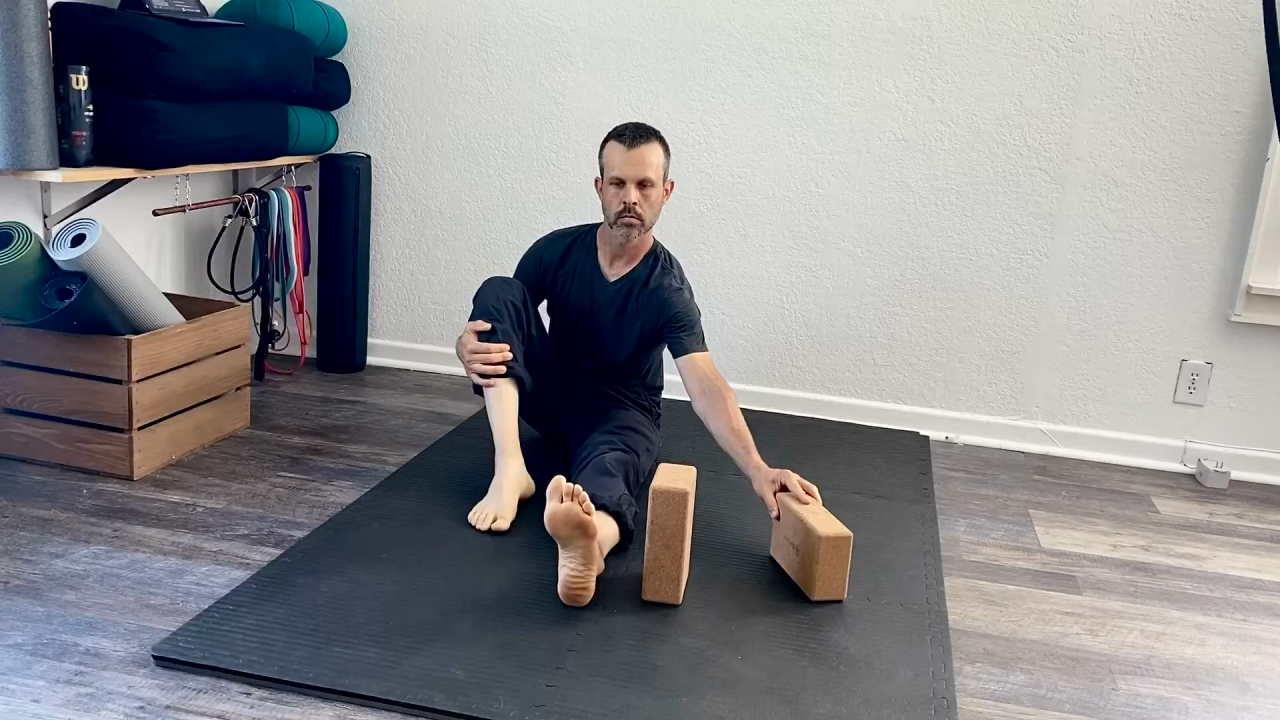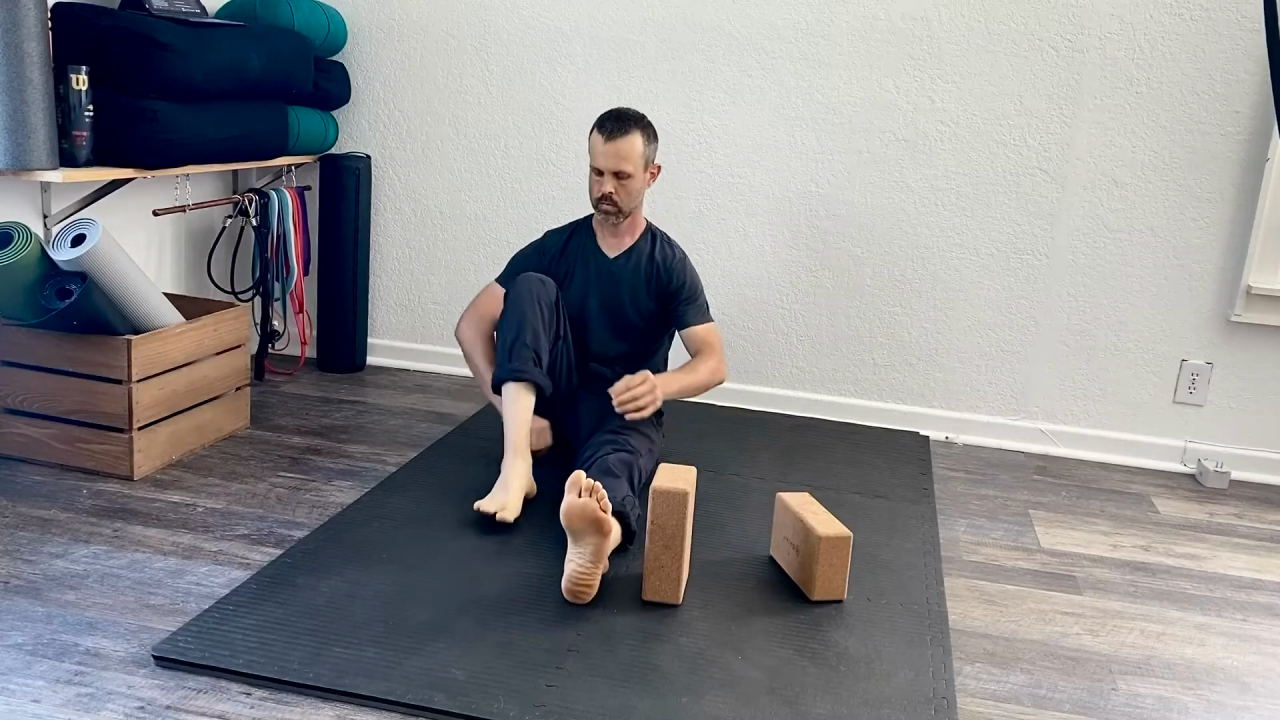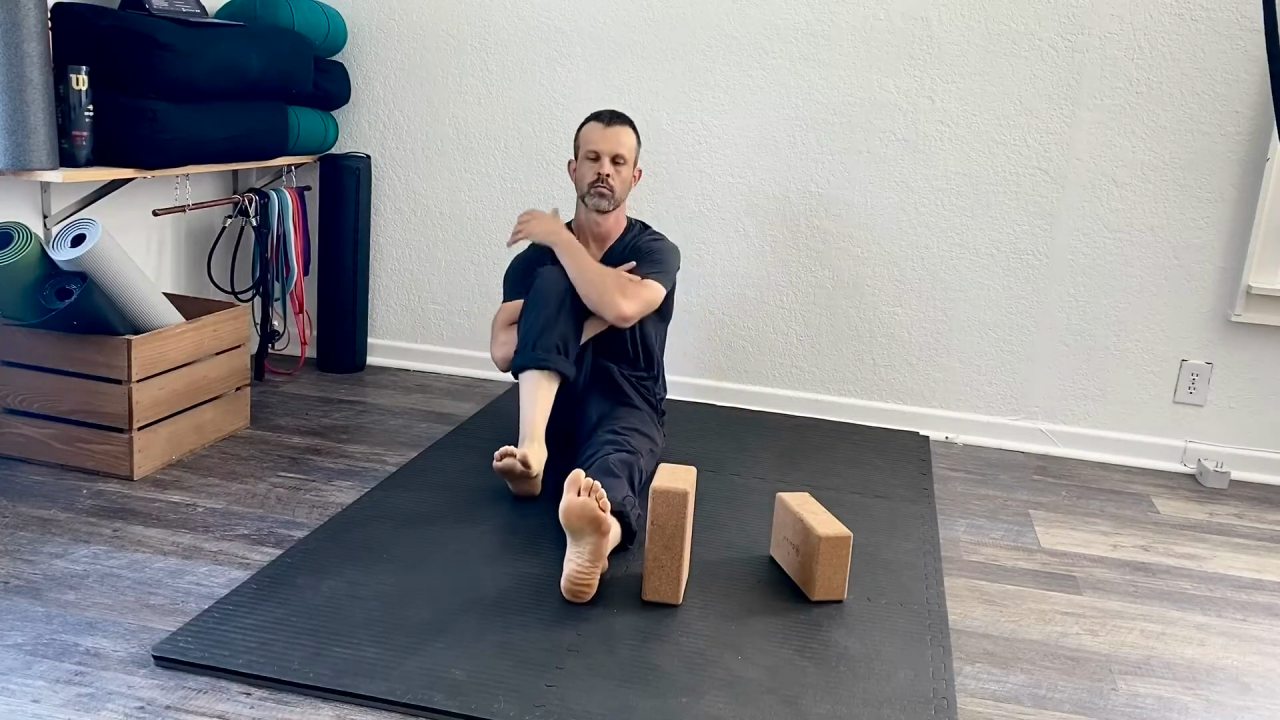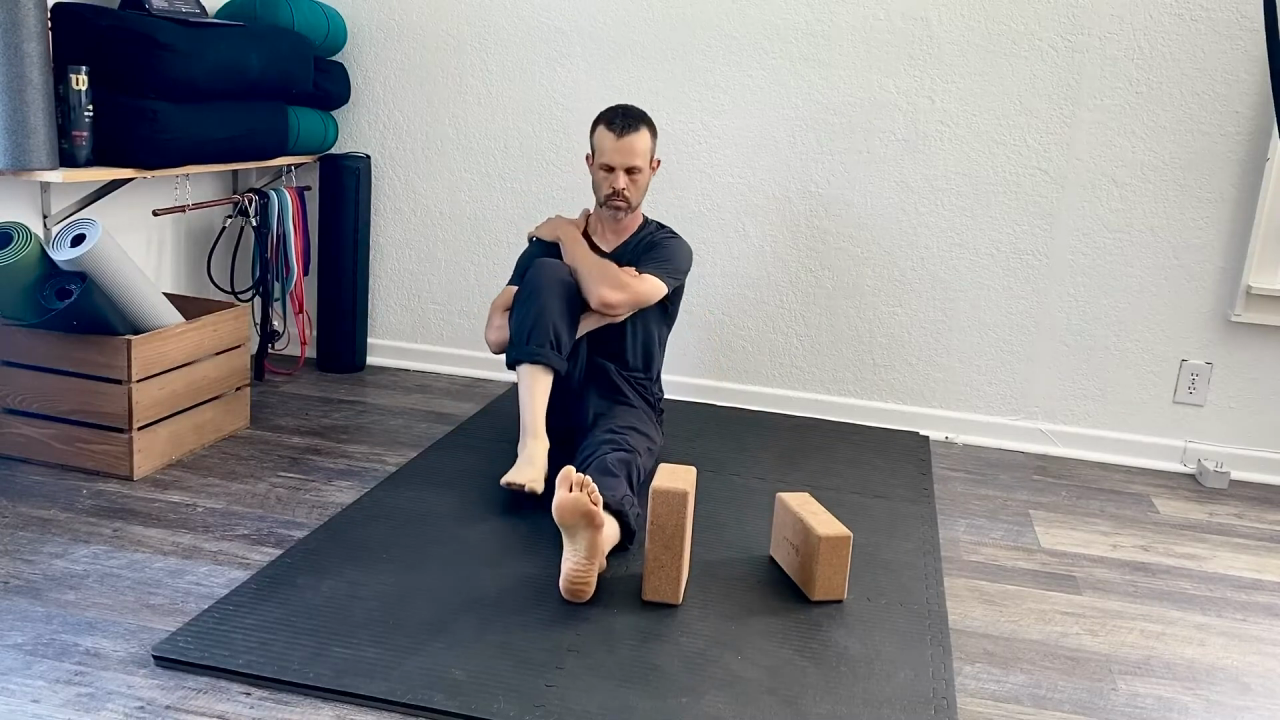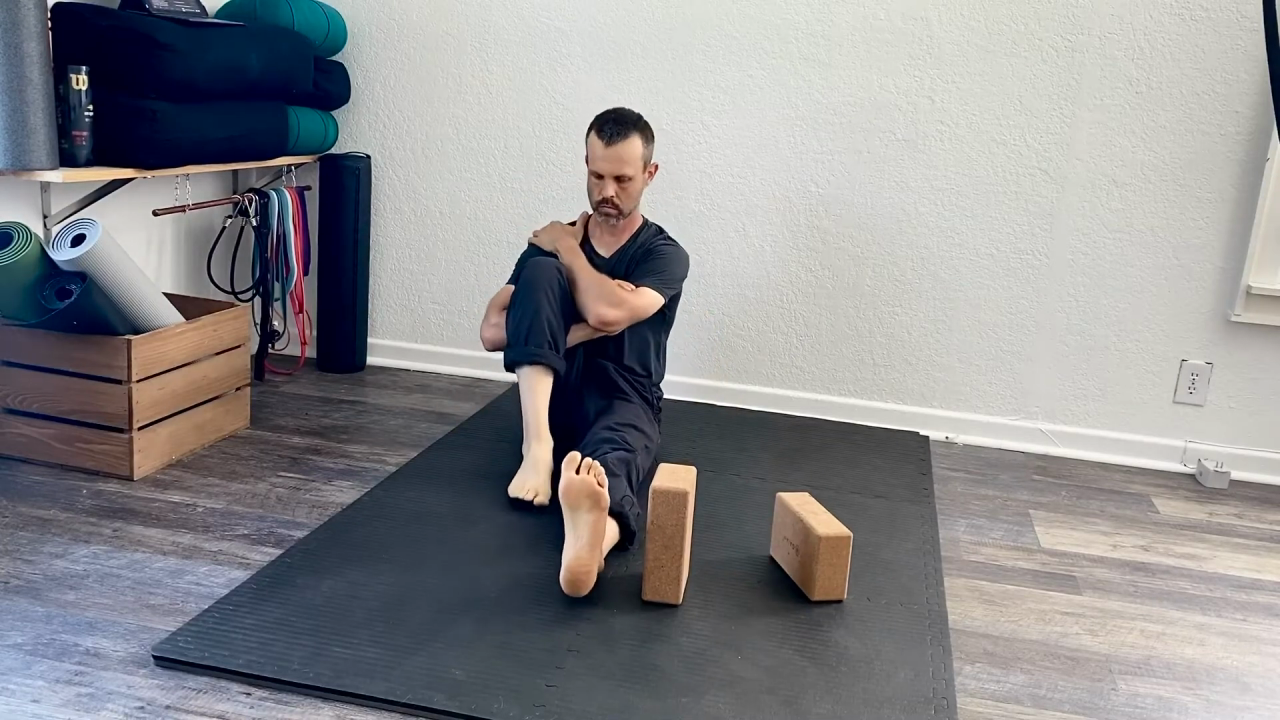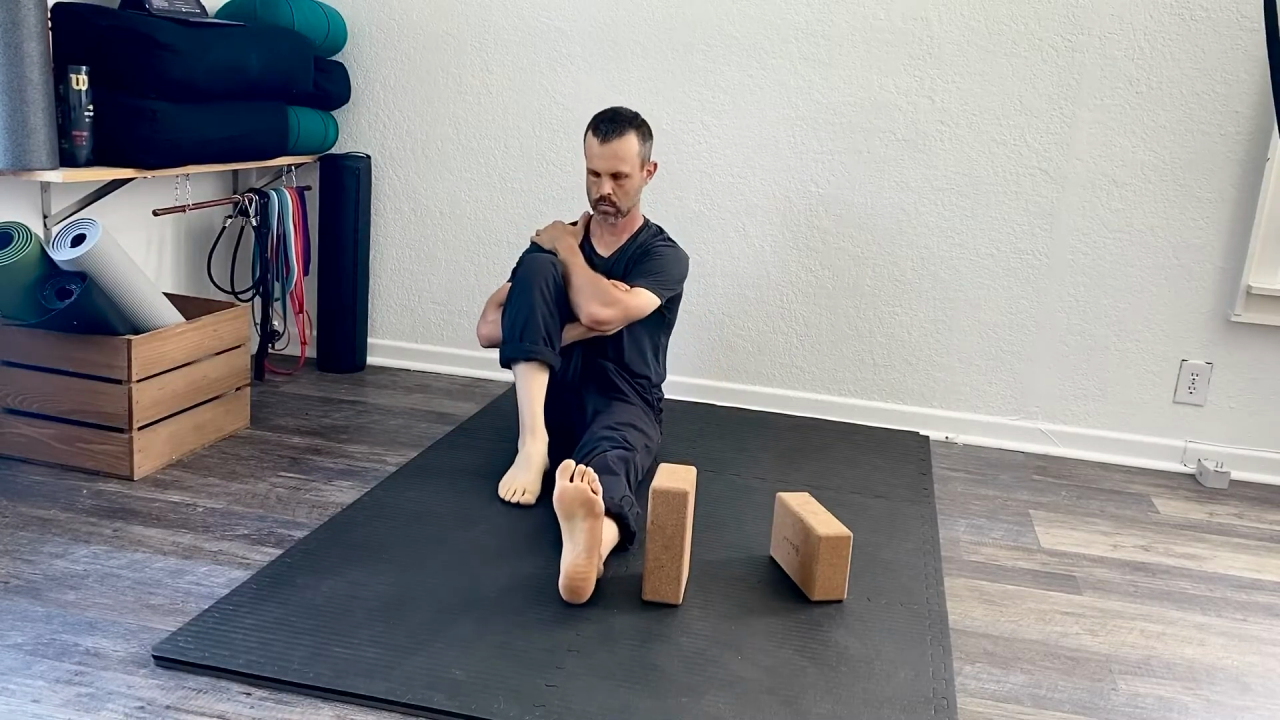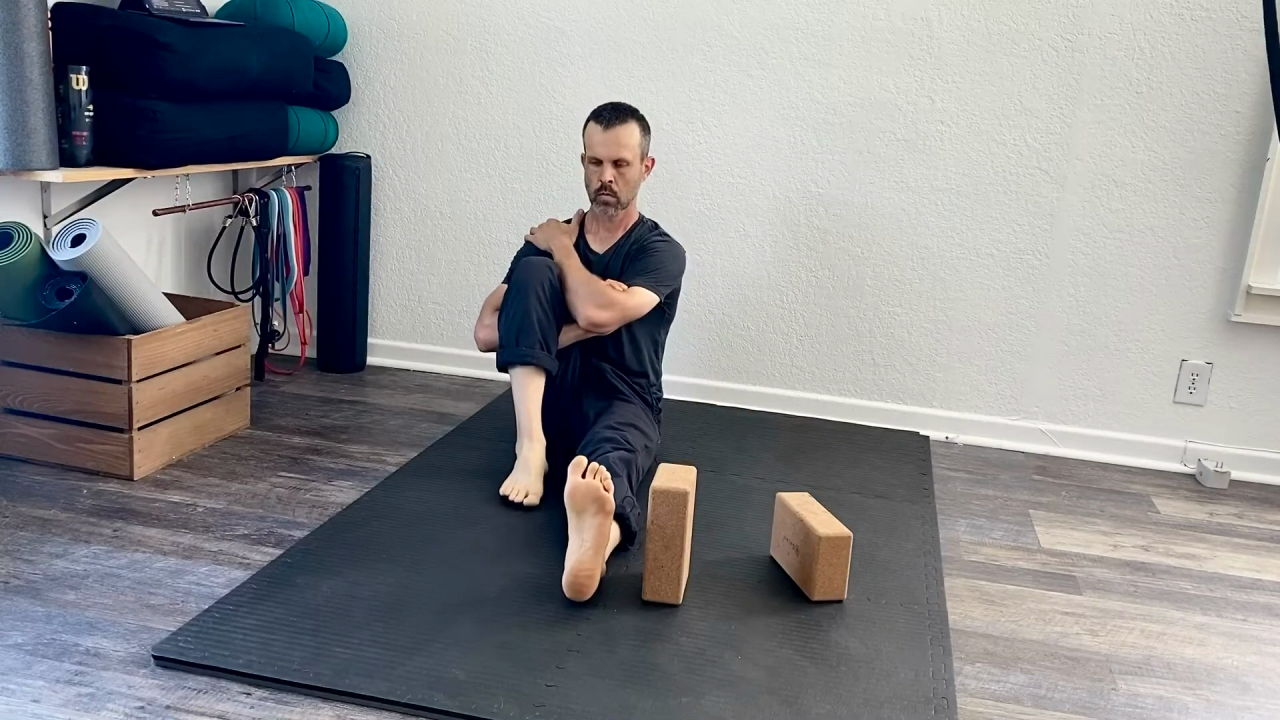
dt=0.7s
person 1, frame 1
left shoulder: (667, 288)
right shoulder: (556, 251)
left elbow: (706, 385)
right elbow: (499, 316)
left wrist: (755, 467)
right wrist: (471, 347)
left hip: (621, 408)
right hip: (551, 391)
left knee: (608, 468)
right knee: (497, 292)
left ankle: (586, 543)
right ankle: (510, 469)
person 1, frame 2
left shoulder: (669, 264)
right shoulder: (555, 247)
left elbow: (713, 361)
right elbow: (472, 324)
left wrist: (661, 385)
right wrist: (511, 408)
left hip: (624, 410)
right hip: (556, 397)
left knee: (612, 468)
right knee: (532, 288)
left ankle: (596, 541)
right ankle: (515, 468)
person 1, frame 3
left shoulder: (655, 250)
right shoulder: (533, 258)
left elbow: (623, 308)
right elbow: (503, 351)
left wrist: (559, 237)
right wrist: (594, 318)
left hip: (627, 407)
right hip: (556, 402)
left knee: (611, 471)
right knee: (551, 285)
left ankle: (595, 541)
right ankle: (532, 448)
person 1, frame 4
left shoulder: (668, 248)
right shoulder: (548, 245)
left elbow: (610, 295)
right elbow: (496, 333)
left wrist: (568, 235)
right wrist: (592, 318)
left hip: (625, 405)
right hip: (555, 400)
left knee: (610, 468)
right knee: (547, 275)
left ankle: (589, 545)
right ankle: (533, 444)
person 1, frame 5
left shoulder: (664, 255)
right shoulder: (549, 245)
left elbow: (607, 312)
right elbow: (492, 332)
left wrist: (568, 247)
right wrist: (586, 329)
left hip: (623, 405)
right hip: (554, 399)
left knee: (610, 463)
right knee: (541, 273)
left ankle: (590, 542)
right ankle: (538, 445)
person 1, frame 6
left shoulder: (665, 256)
right shoulder: (551, 243)
left elbow: (600, 310)
right elbow: (488, 328)
left wrist: (567, 247)
right wrist: (581, 328)
left hip: (623, 404)
right hip: (553, 399)
left knee: (607, 462)
right knee: (538, 269)
left ankle: (589, 547)
right ankle: (533, 442)
person 1, frame 7
left shoulder: (661, 252)
right shoulder: (545, 243)
left elbow: (599, 312)
right elbow: (486, 332)
left wrist: (562, 248)
right wrist: (580, 329)
left hip: (622, 404)
right hip: (551, 399)
left knee: (609, 465)
right knee: (533, 273)
left ankle: (591, 544)
right ankle: (531, 447)
